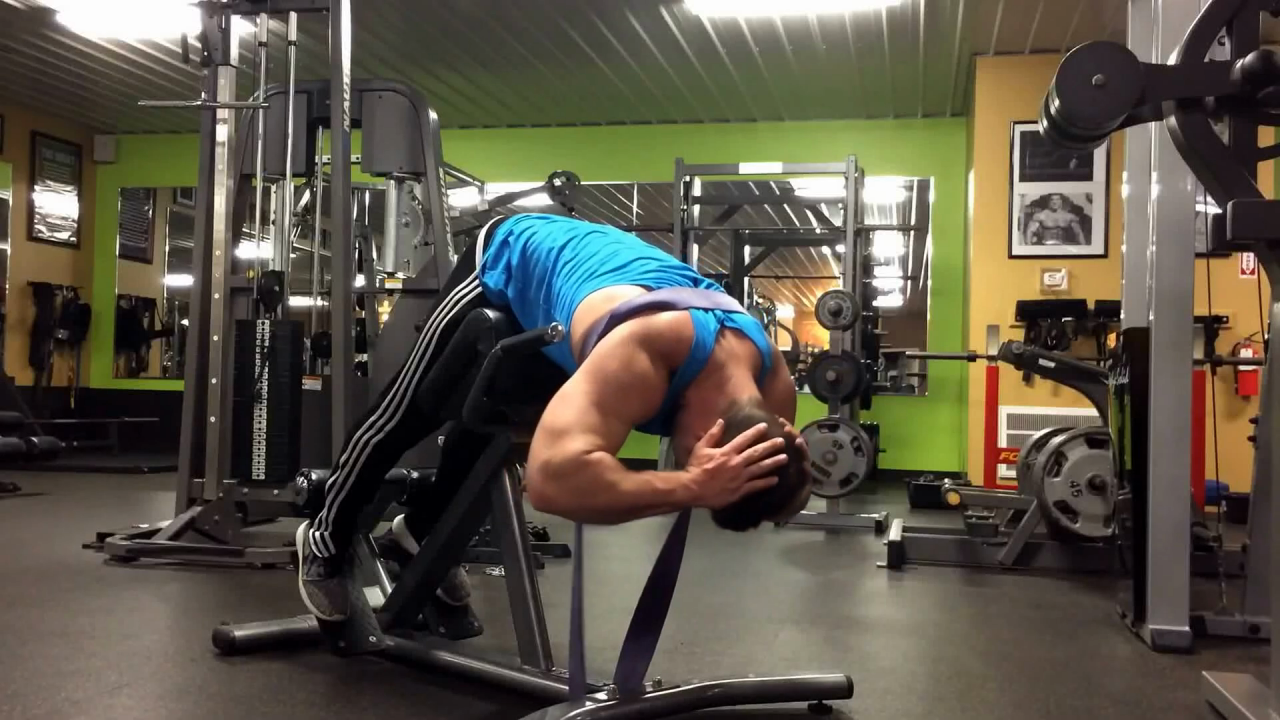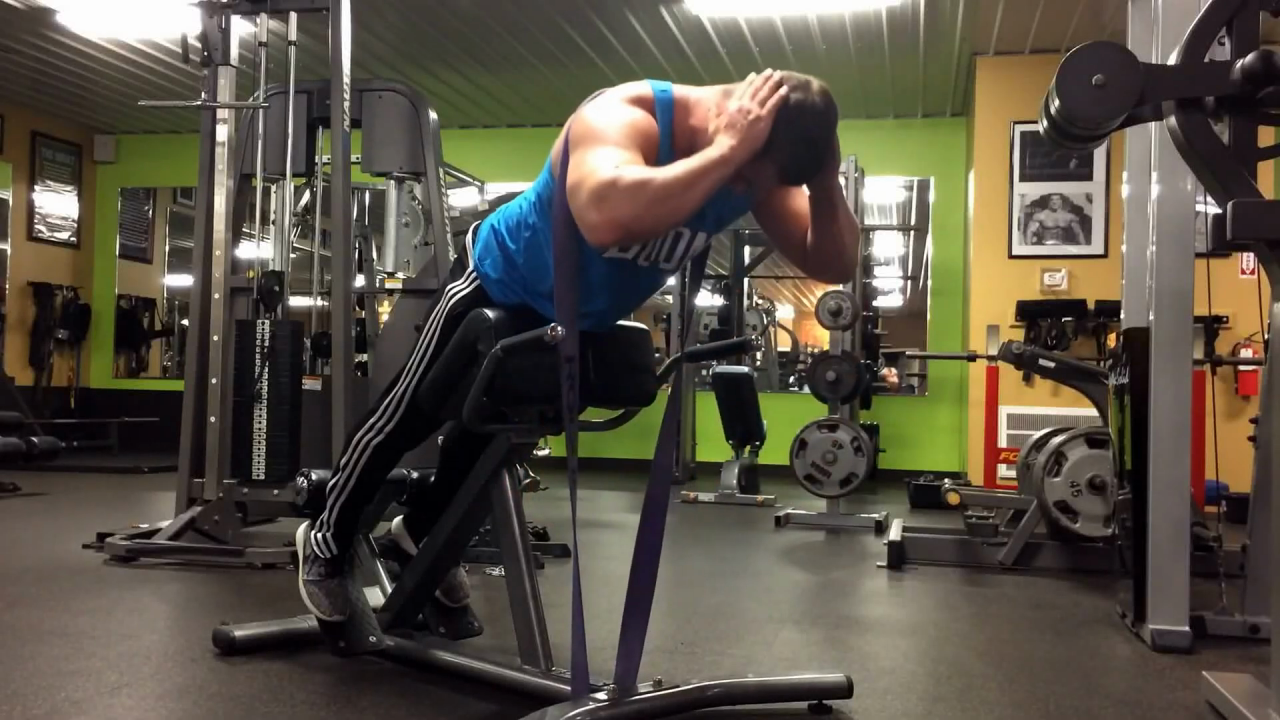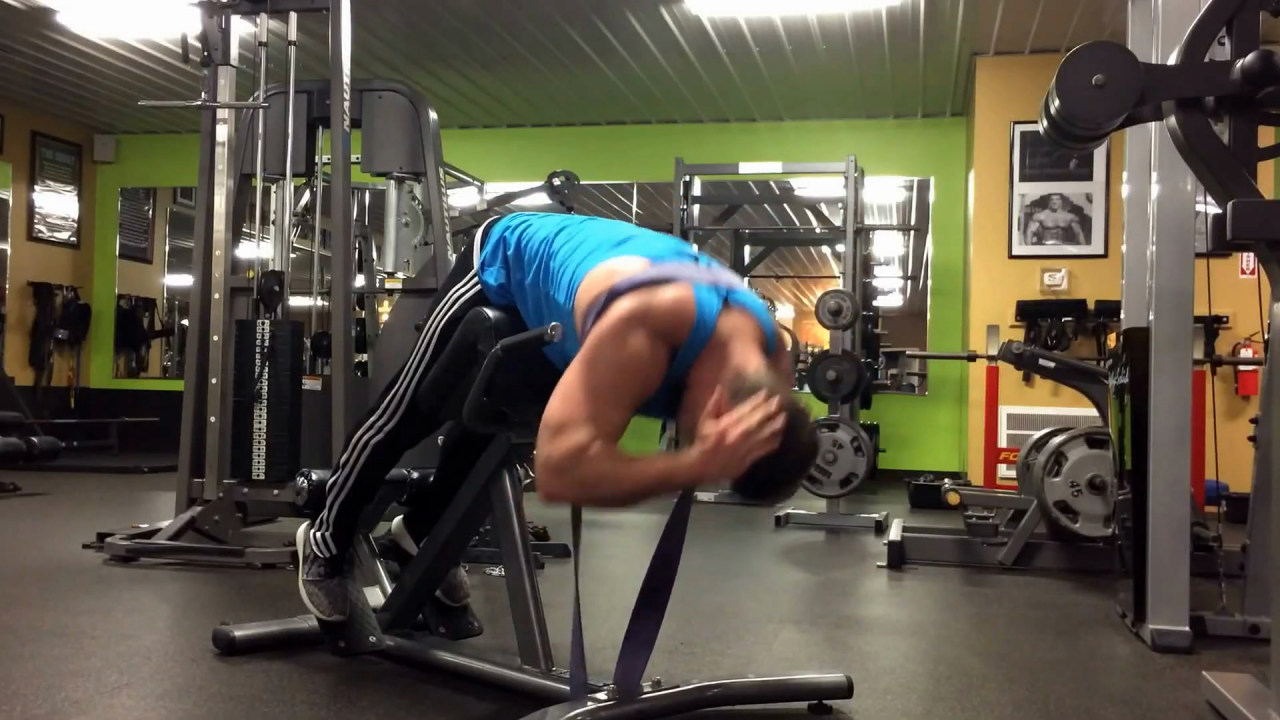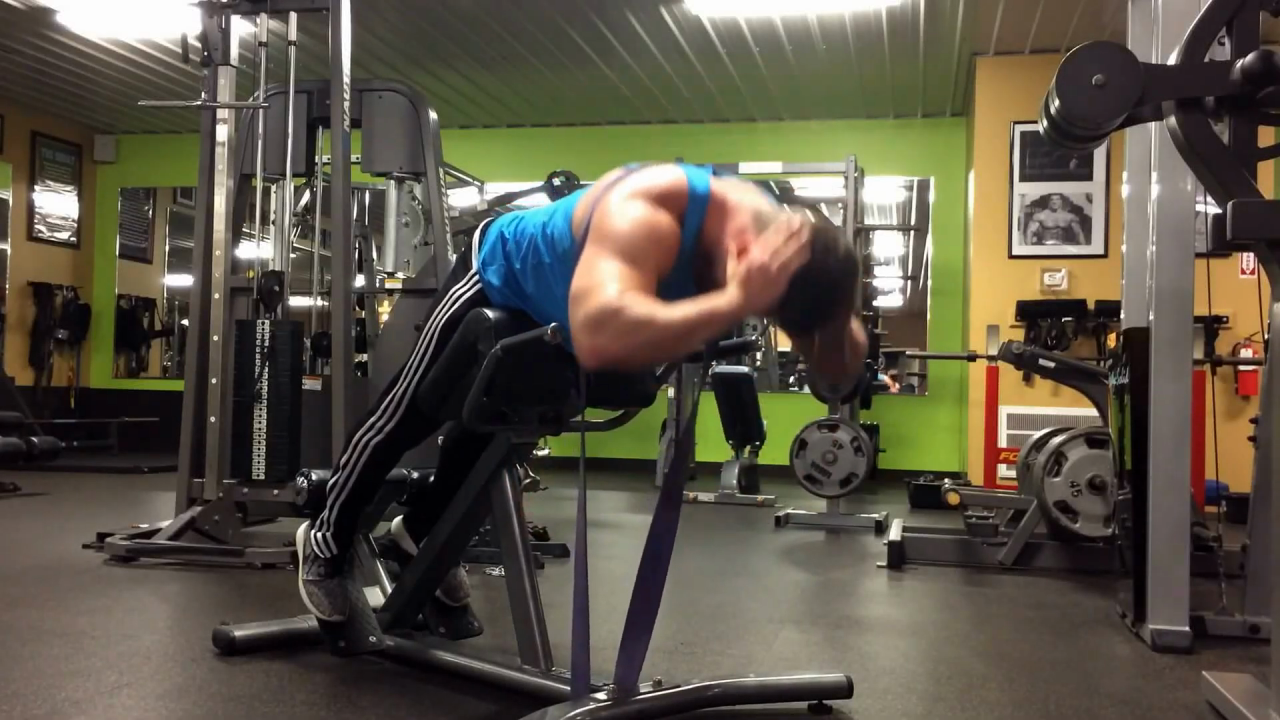
dt=1s
person 1, frame 1
left shoulder: (768, 382)
right shoulder: (642, 354)
left elbow: (773, 474)
right elbow: (552, 479)
left wrist: (790, 484)
right wrist: (692, 488)
right hip: (511, 263)
right knee: (406, 419)
left ankle: (422, 530)
right ankle: (324, 544)
person 1, frame 2
left shoulder: (751, 172)
right shoulder: (623, 117)
left elbow: (835, 266)
right elbow: (608, 216)
left wrist: (824, 178)
right wrist: (727, 148)
left hip: (582, 322)
right hip: (501, 282)
left knee: (492, 432)
right knee: (403, 423)
left ankle: (420, 532)
right ankle: (327, 542)
person 1, frame 3
left shoulder: (767, 357)
right shoulder: (643, 325)
left elbow: (763, 461)
right elbow: (559, 469)
right wrist: (700, 462)
right hip: (508, 266)
right knee: (407, 419)
left ankle: (422, 530)
right ankle: (325, 545)
person 1, frame 4
left shoulder: (773, 239)
right shoulder: (649, 210)
left elbow: (843, 366)
right elbow: (598, 336)
left wrist: (836, 320)
right wrist: (734, 302)
left hip: (557, 320)
right hip: (504, 277)
right knee: (408, 417)
left ankle: (422, 530)
right ankle: (327, 542)
